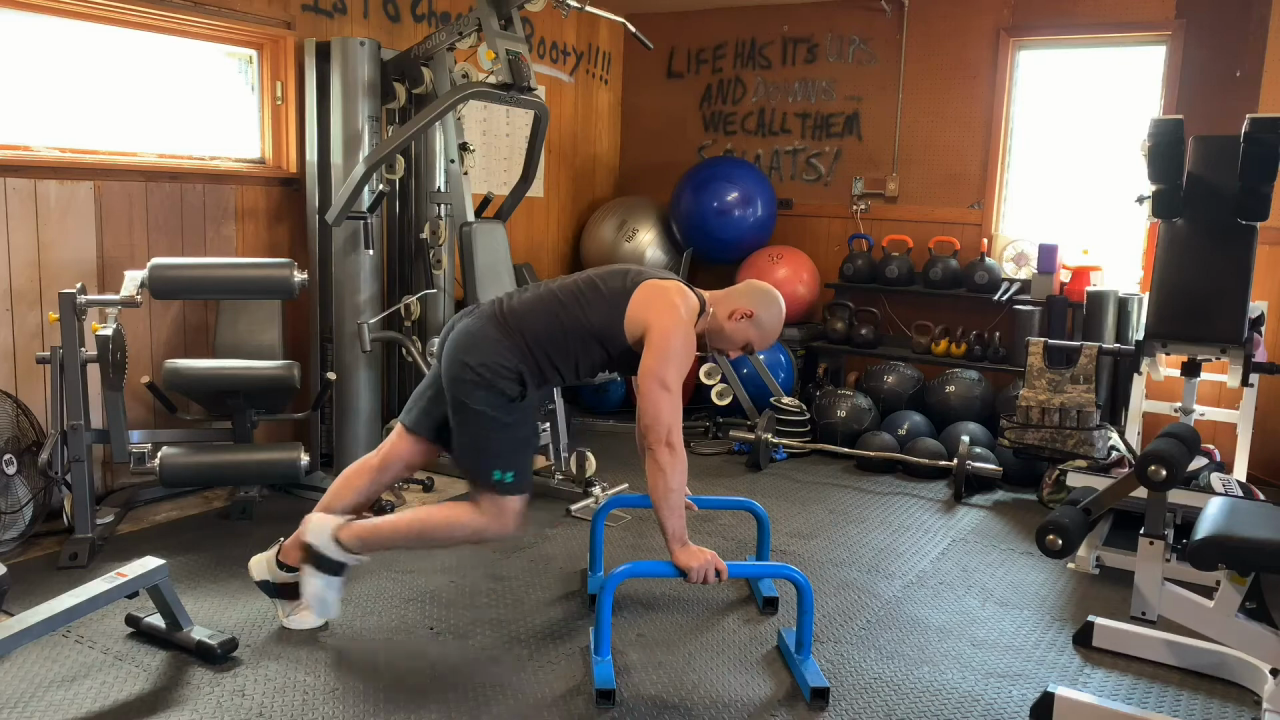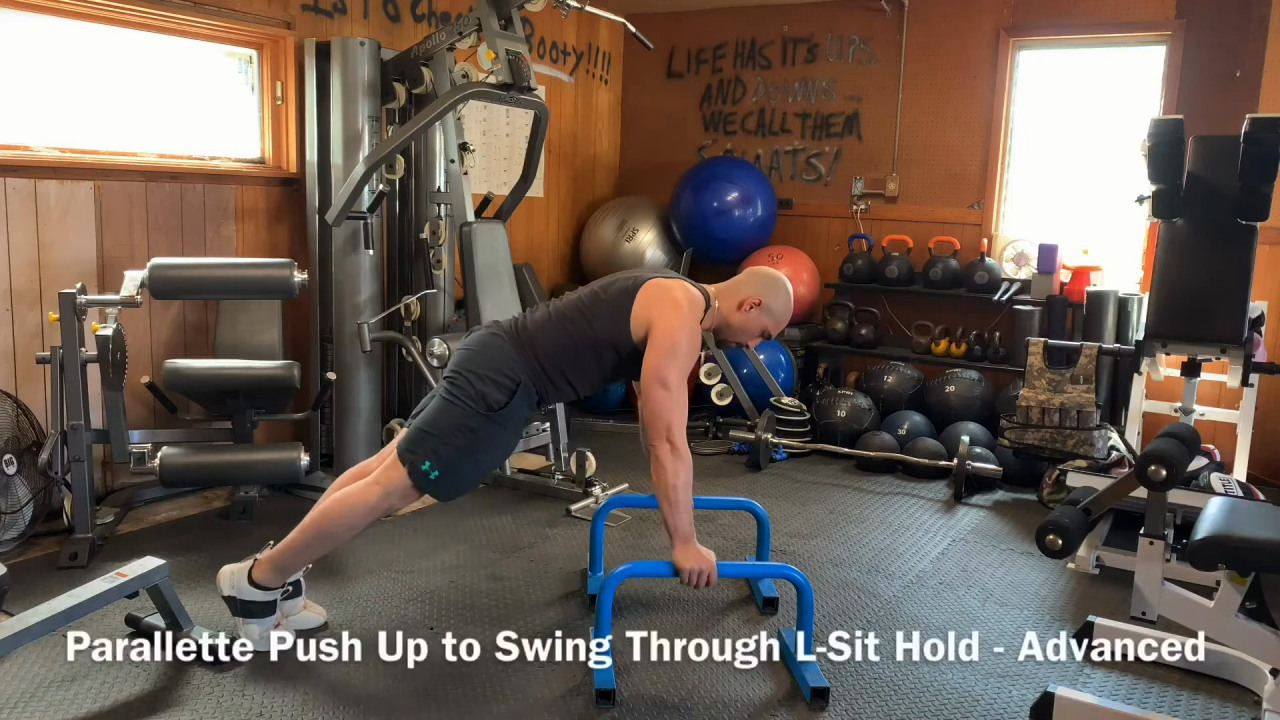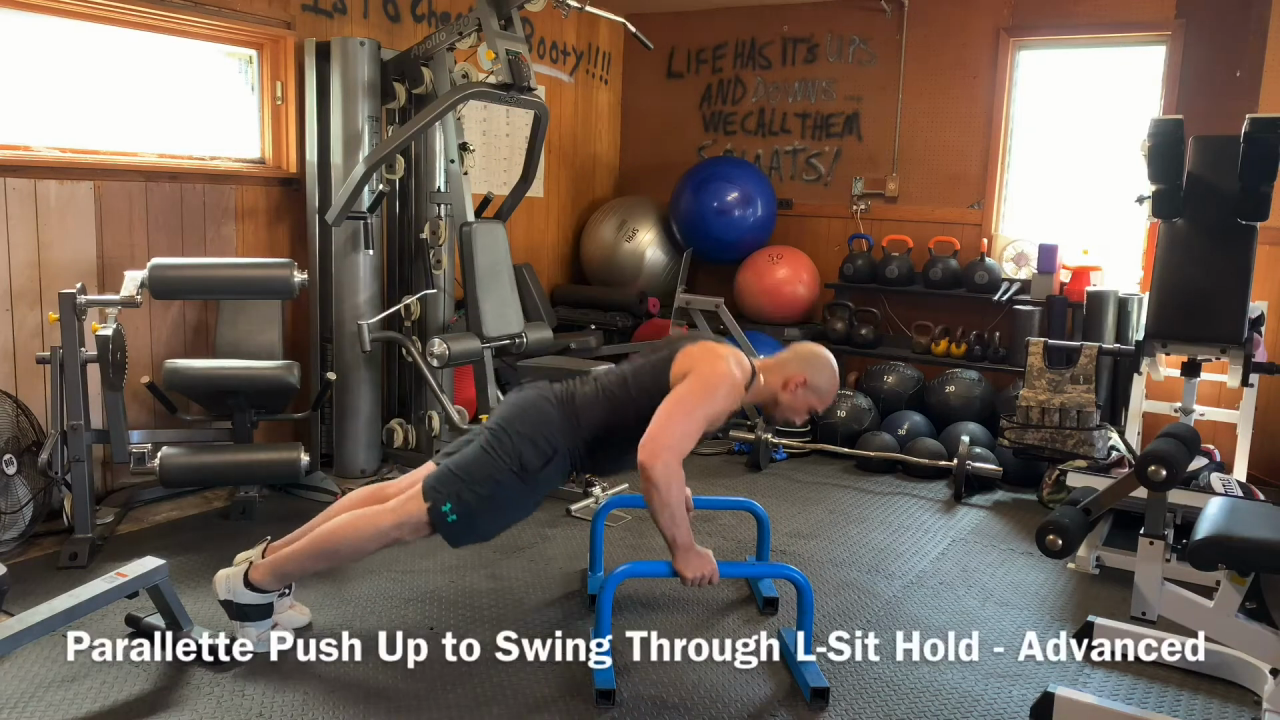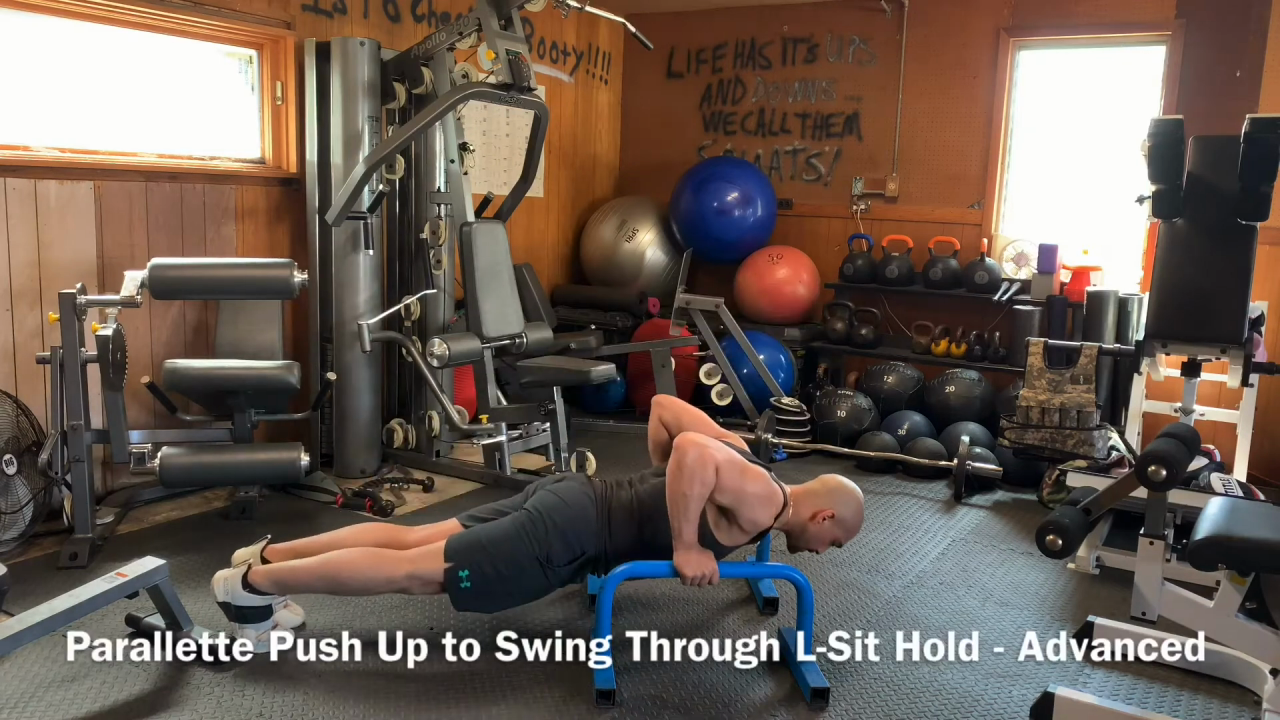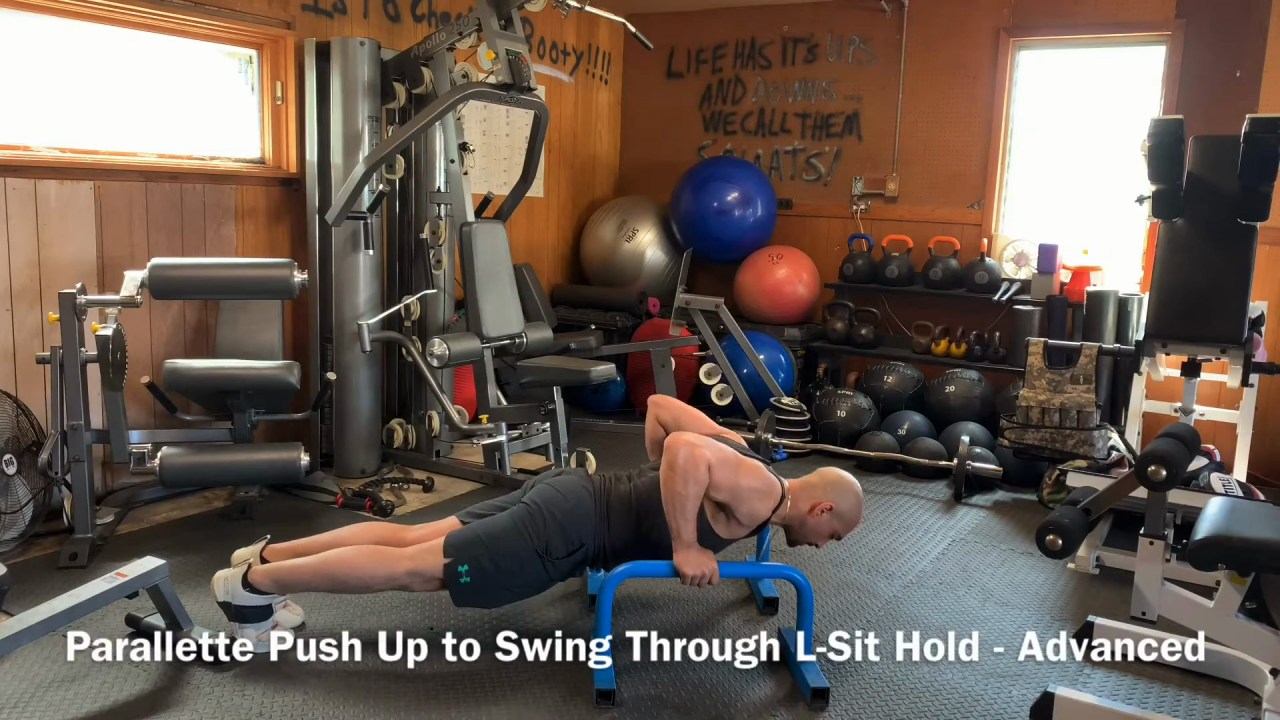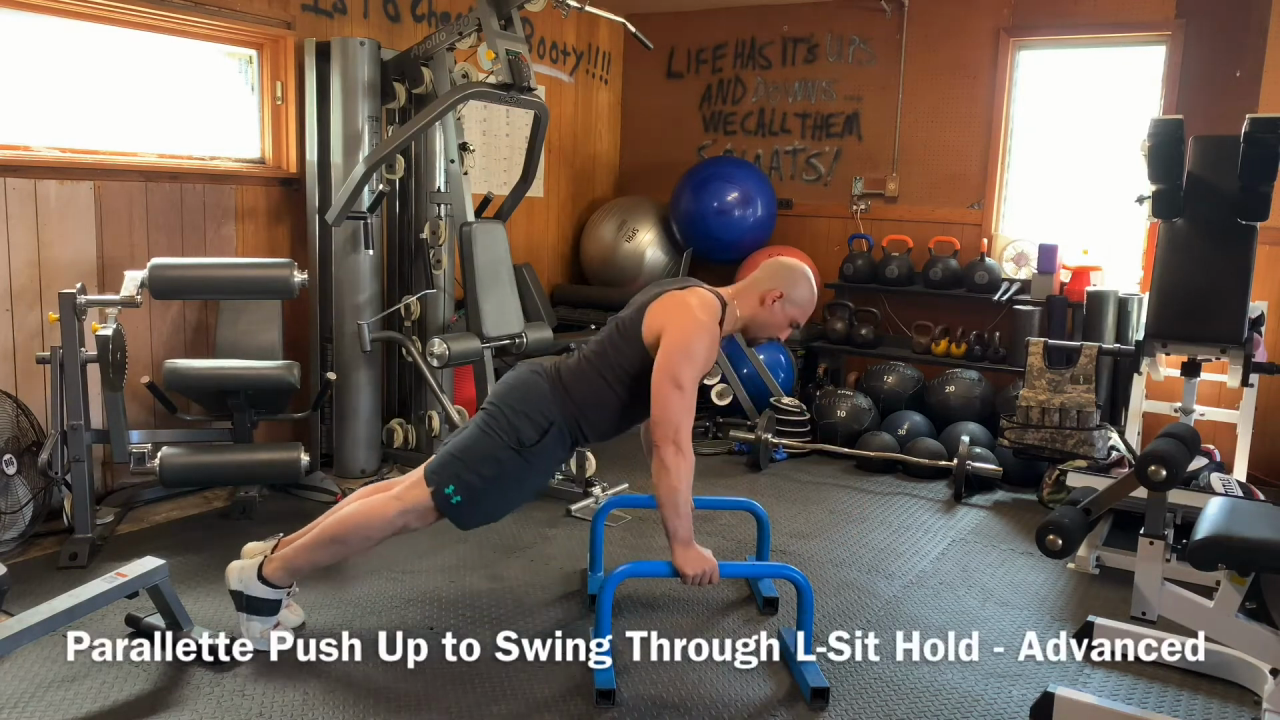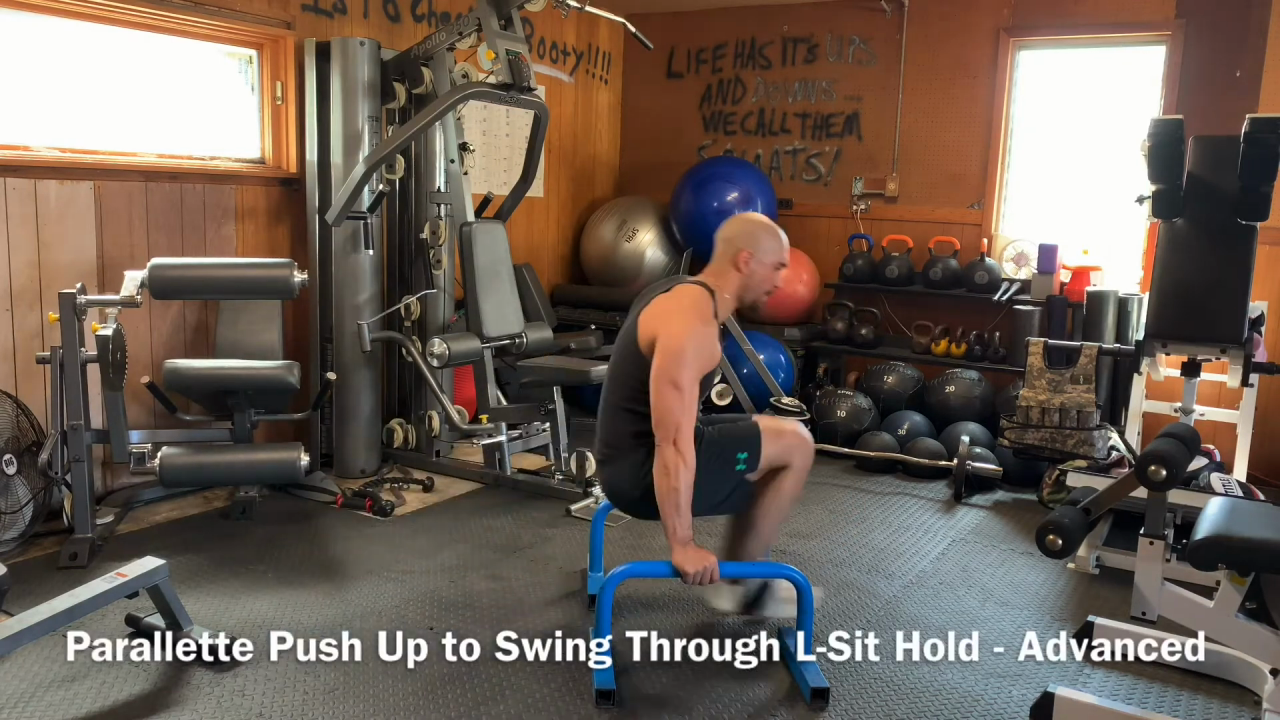
dt=0.7s
person 1, frame 1
left shoulder: (667, 299)
right shoulder: (677, 322)
left elbow: (650, 416)
right elbow: (664, 440)
left wrist: (663, 486)
right wrist: (679, 544)
left hip: (478, 334)
right hip: (496, 364)
left knee: (393, 459)
right knee: (496, 518)
left ankle: (289, 564)
right ankle: (336, 543)
person 1, frame 2
left shoulder: (673, 295)
right shoulder: (680, 319)
left elbow: (652, 405)
right elbow: (667, 438)
left wrist: (671, 489)
right wrist: (684, 543)
left hip: (495, 355)
right hip: (502, 381)
left knee: (388, 464)
right knee: (390, 486)
left ankle: (279, 570)
right ankle: (256, 582)
person 1, frame 3
left shoulder: (716, 359)
right shoulder: (727, 377)
right elbow: (653, 461)
left wrist: (670, 486)
right wrist: (683, 549)
left hip: (543, 413)
right hip: (542, 440)
left knee: (406, 492)
right knee: (403, 519)
left ankle: (266, 557)
right ankle: (253, 582)
person 1, frame 4
left shoulder: (740, 457)
right shoulder: (762, 502)
left elbow: (664, 406)
right elbow: (691, 450)
right wrist: (685, 544)
left hip: (569, 497)
right hip: (568, 537)
left knee: (414, 538)
right knee: (413, 572)
left ankle: (269, 555)
right ankle: (254, 582)
person 1, frame 5
left shoulder: (743, 452)
right shoulder: (761, 492)
left elbow: (658, 406)
right elbow: (683, 450)
right wrist: (686, 545)
left hip: (571, 493)
right hip: (568, 527)
left knee: (414, 536)
right knee: (413, 568)
left ankle: (266, 554)
right ankle: (251, 582)
person 1, frame 6
left shoulder: (695, 301)
right shoulder: (697, 325)
left elbow: (656, 413)
right elbow: (671, 441)
left wrist: (670, 490)
right wrist: (683, 544)
left hip: (538, 397)
right hip: (536, 421)
left knee: (413, 489)
right knee: (411, 506)
left ankle: (273, 556)
right ankle: (262, 578)
person 1, frame 7
left shoulder: (687, 296)
right shoulder: (691, 320)
right elbow: (674, 439)
right wrist: (682, 544)
left hip: (640, 462)
right hip: (640, 469)
right knee: (795, 443)
left ankle: (734, 579)
right ankle: (733, 582)
